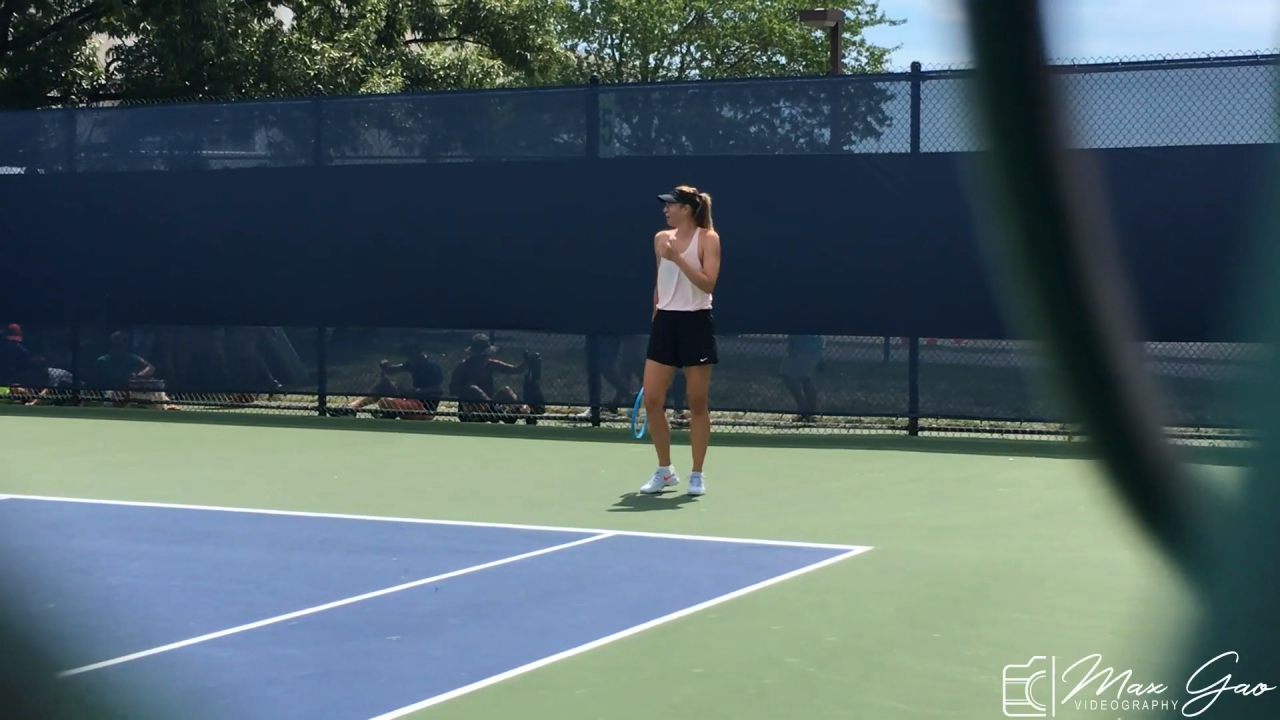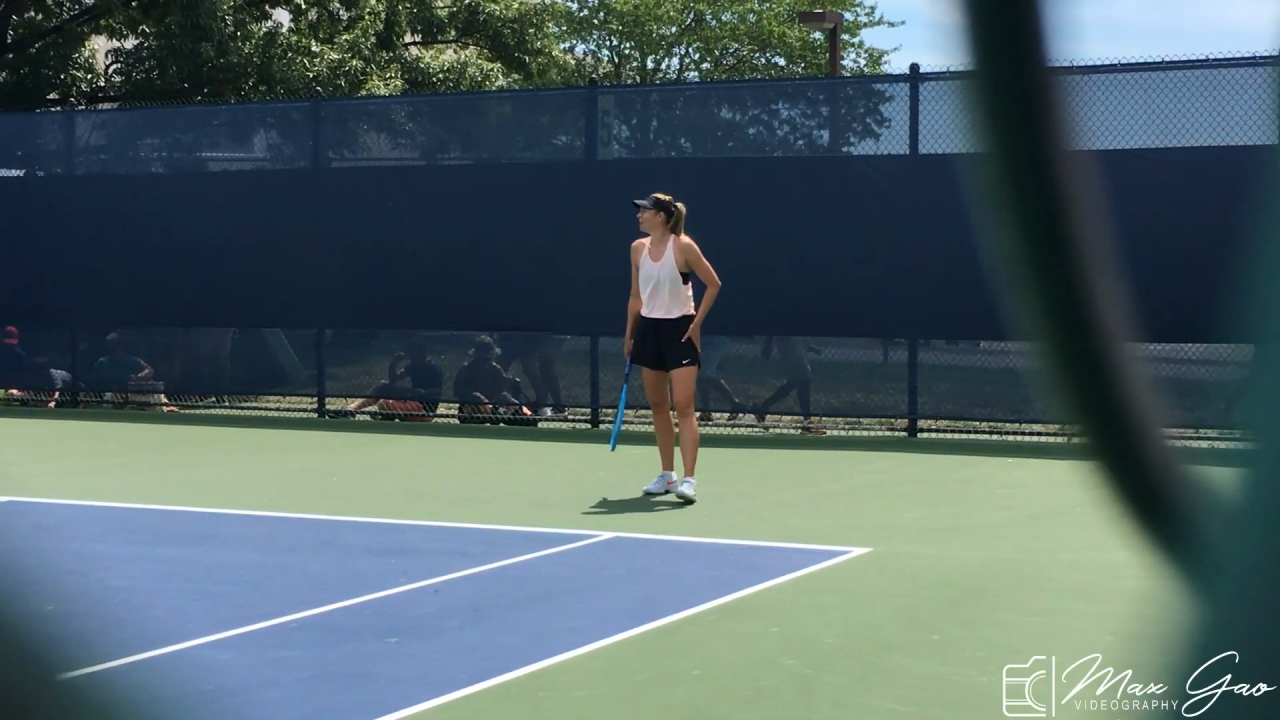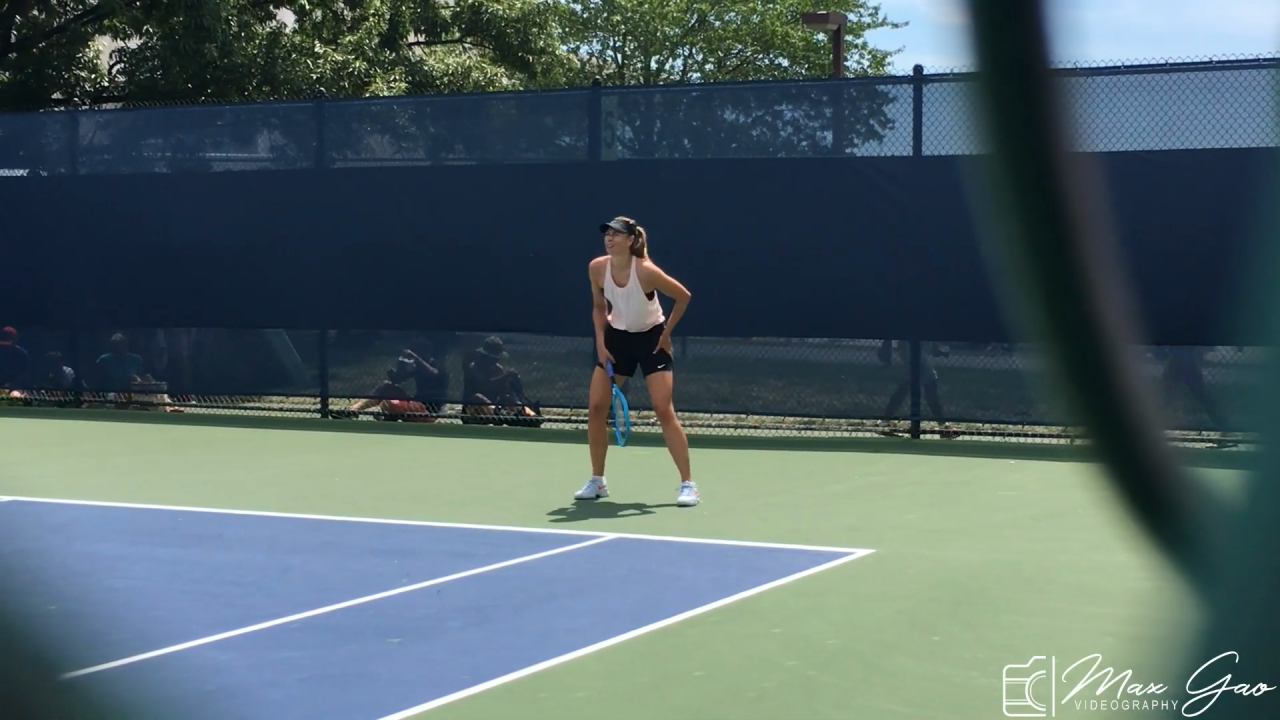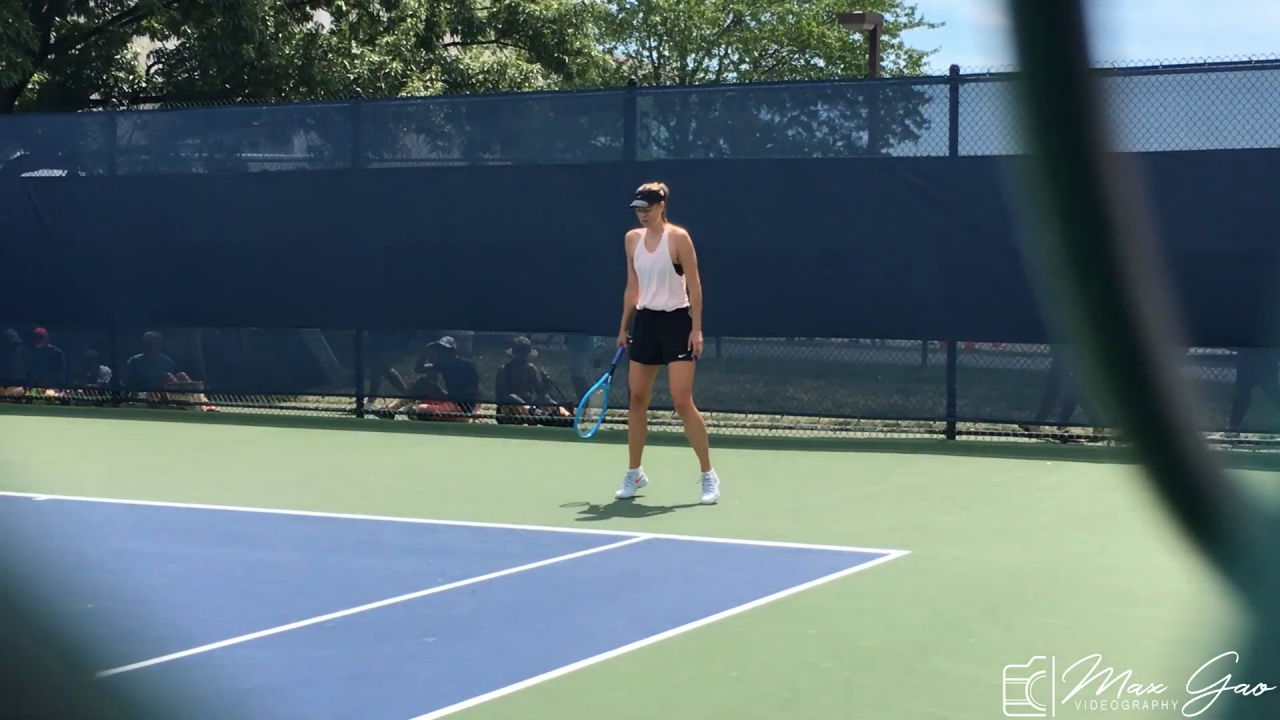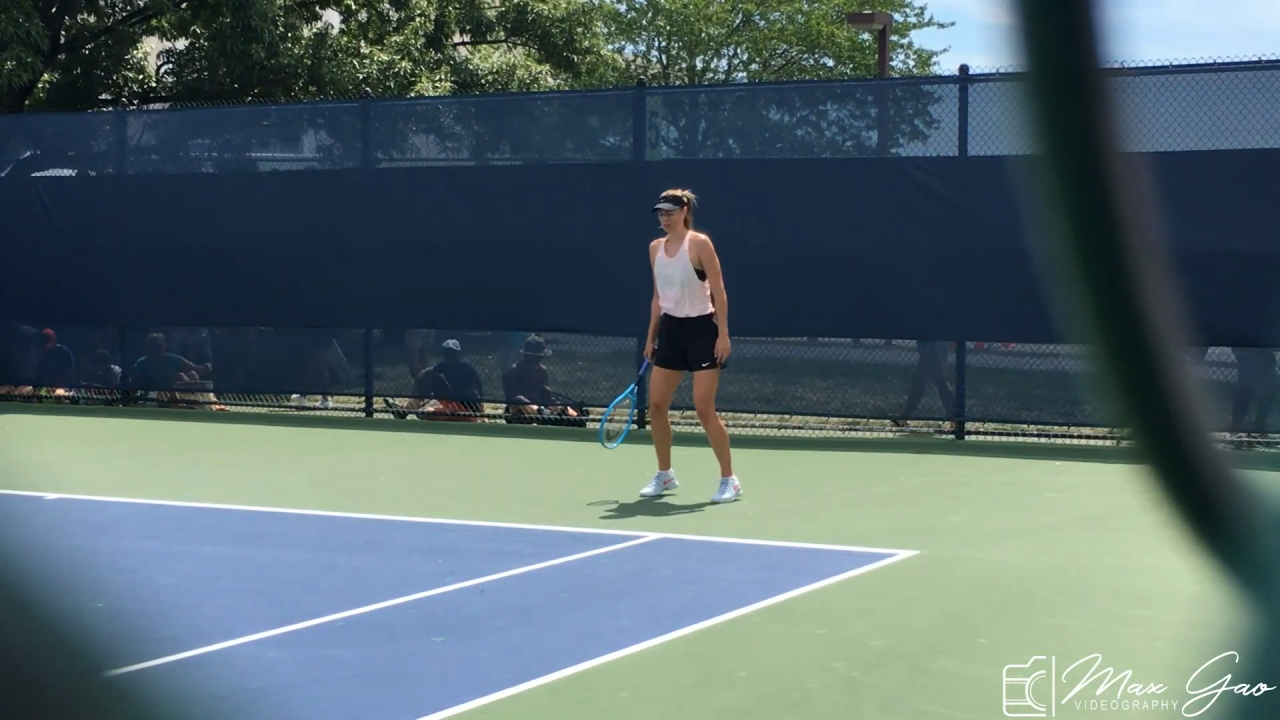
dt=1s
person 1, frame 1
left shoulder: (708, 239)
right shoulder: (662, 238)
left elbow: (708, 283)
left wrist: (677, 258)
right wrist: (656, 316)
left hip: (695, 324)
right hip: (665, 323)
left knee: (697, 404)
right knee: (651, 401)
left ankle: (697, 475)
right ankle: (664, 470)
person 1, frame 2
left shoulder: (683, 246)
right shoulder: (638, 248)
left elbow: (714, 284)
left wrist: (697, 322)
right wrist: (629, 333)
left hip: (679, 329)
right hip: (649, 329)
left knee: (683, 406)
right knee: (657, 406)
left ankle: (689, 480)
right ankle: (667, 475)
person 1, frame 3
left shoulder: (645, 270)
right shoulder: (597, 267)
left elbow: (683, 296)
left wrist: (667, 332)
right wrist: (600, 341)
left hip: (651, 340)
right hip: (617, 338)
left knee: (664, 411)
right knee: (596, 407)
left ankle: (688, 484)
right ankle: (597, 481)
person 1, frame 4
left shoulder: (678, 237)
right shoulder: (632, 238)
left elbow: (694, 285)
left wrist: (697, 328)
right wrist: (623, 327)
left hip: (677, 322)
right hip: (646, 322)
left knee: (681, 401)
right knee: (637, 399)
left ankle: (708, 475)
right ankle: (634, 473)
person 1, frame 5
left shoulder: (699, 243)
right shoulder: (655, 248)
left elbow: (718, 291)
left wrist: (723, 334)
right wrist: (651, 336)
left hip: (701, 328)
right hip: (671, 330)
left knee: (704, 410)
right knee: (656, 405)
left ankle: (729, 479)
right ankle: (665, 474)
